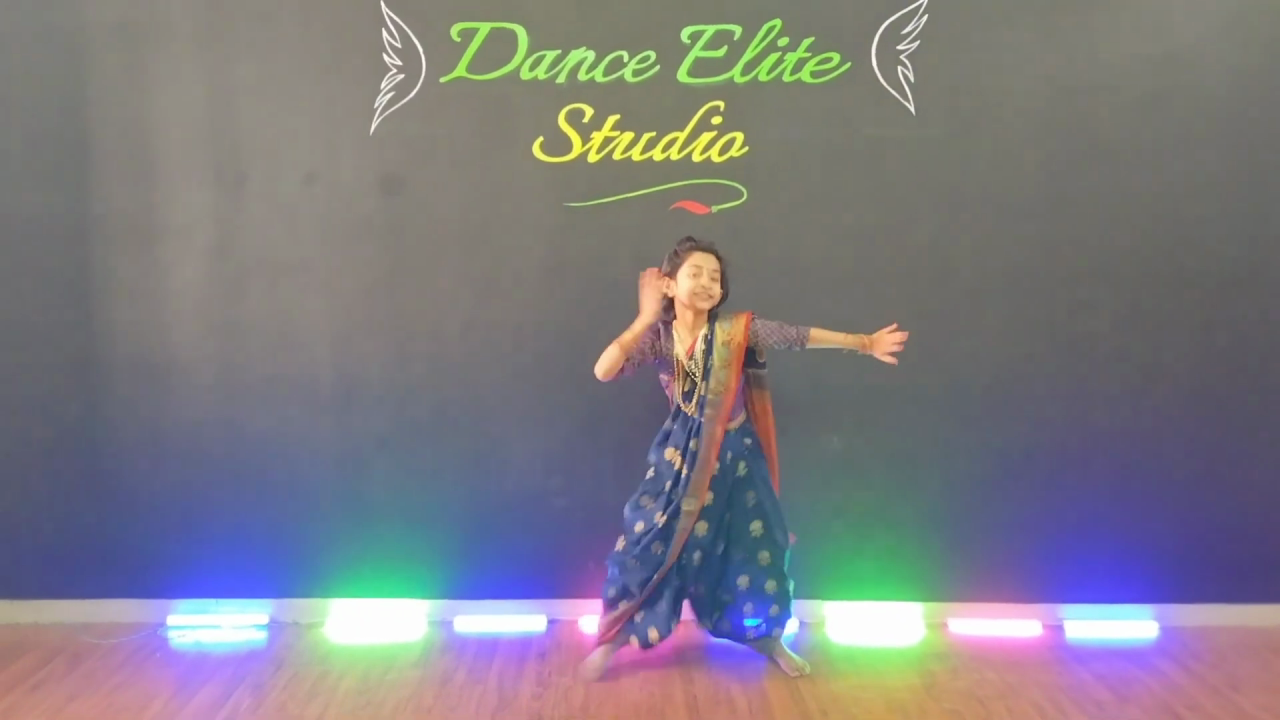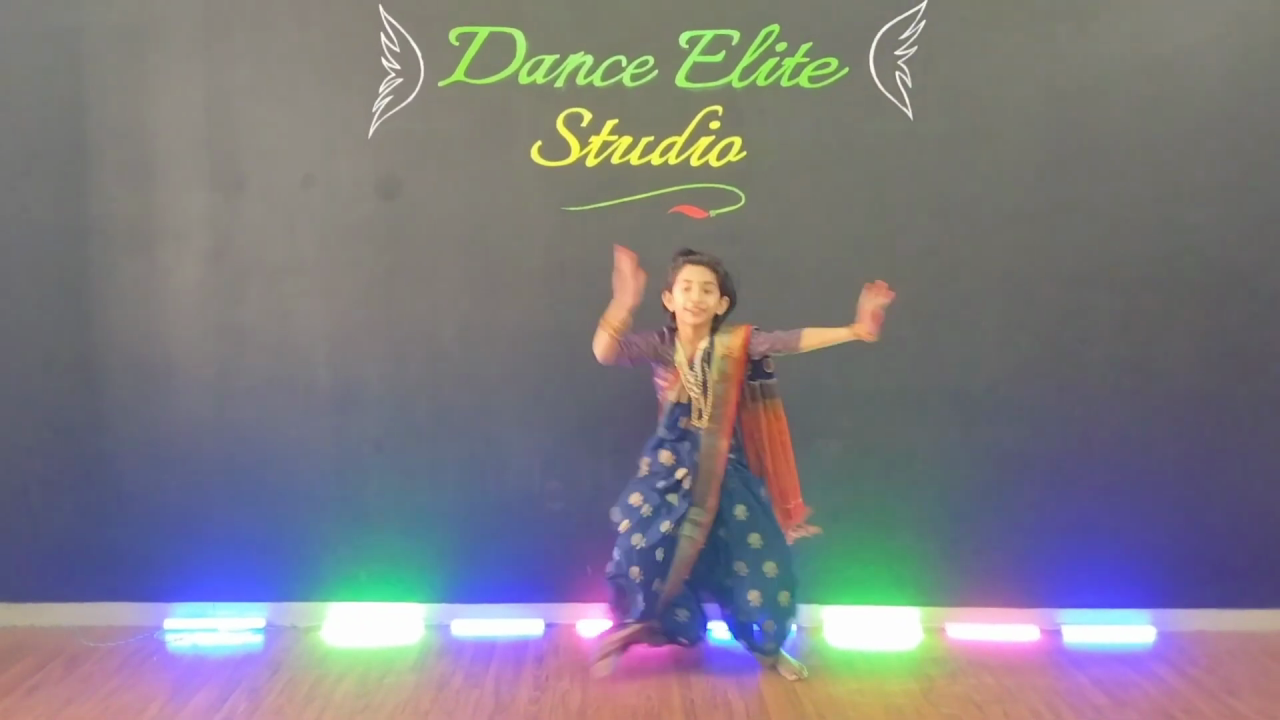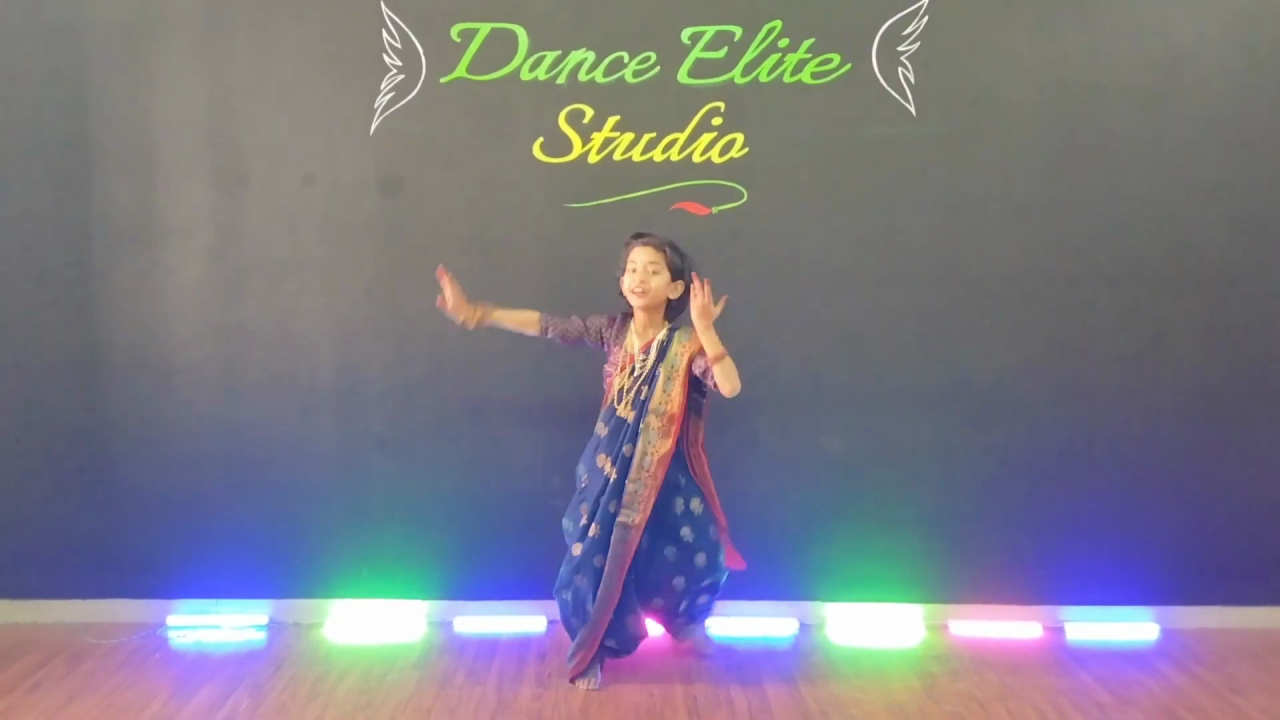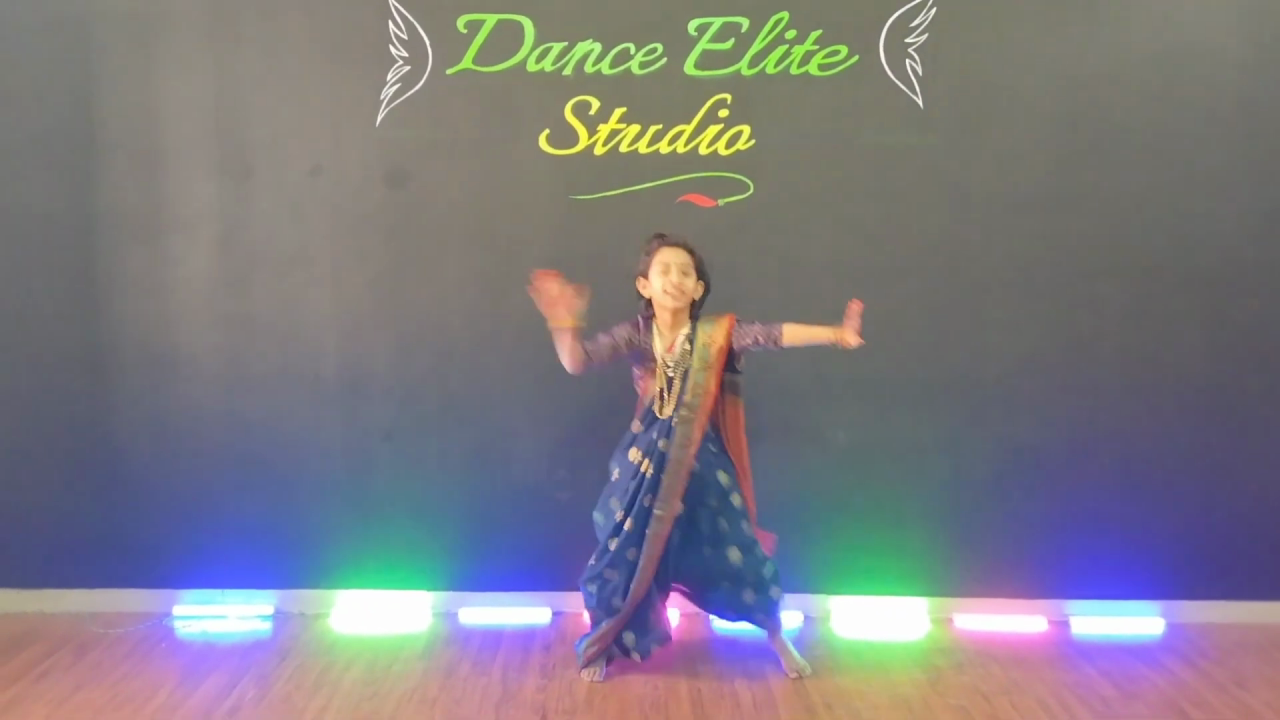
dt=0.4s
person 1, frame 1
left shoulder: (738, 330)
right shoulder: (656, 338)
left elbow: (797, 336)
right elbow: (603, 372)
left wrist: (862, 344)
right wrist: (643, 322)
left hip: (734, 458)
right hip: (677, 457)
left knee: (756, 548)
right knee: (644, 544)
left ankle: (766, 638)
right ankle: (612, 636)
person 1, frame 2
left shoulder: (739, 342)
right shoulder: (658, 344)
left elbow: (797, 340)
right elbow: (605, 353)
left wrist: (856, 329)
right wrist: (623, 306)
left hip: (729, 470)
right hip: (668, 469)
left knee: (758, 560)
right knee: (642, 549)
left ankle: (766, 647)
right ankle: (633, 631)
person 1, frame 3
left shoulder: (689, 345)
right shoulder: (611, 330)
left elbow: (730, 388)
right elbow: (544, 325)
left wrist: (706, 328)
right wrist: (474, 314)
left hip: (664, 469)
right hip: (610, 465)
left knee: (696, 551)
right knee: (594, 558)
left ankle: (688, 623)
right ankle: (594, 649)
person 1, frame 4
left shoulder: (718, 333)
right shoulder: (632, 336)
left elbow: (772, 334)
right elbow: (576, 364)
left wrist: (833, 334)
right wrist: (566, 326)
left hip: (701, 461)
right hip: (643, 461)
left knee: (739, 551)
right knee: (622, 557)
left ankle: (775, 635)
right ankle: (604, 644)
